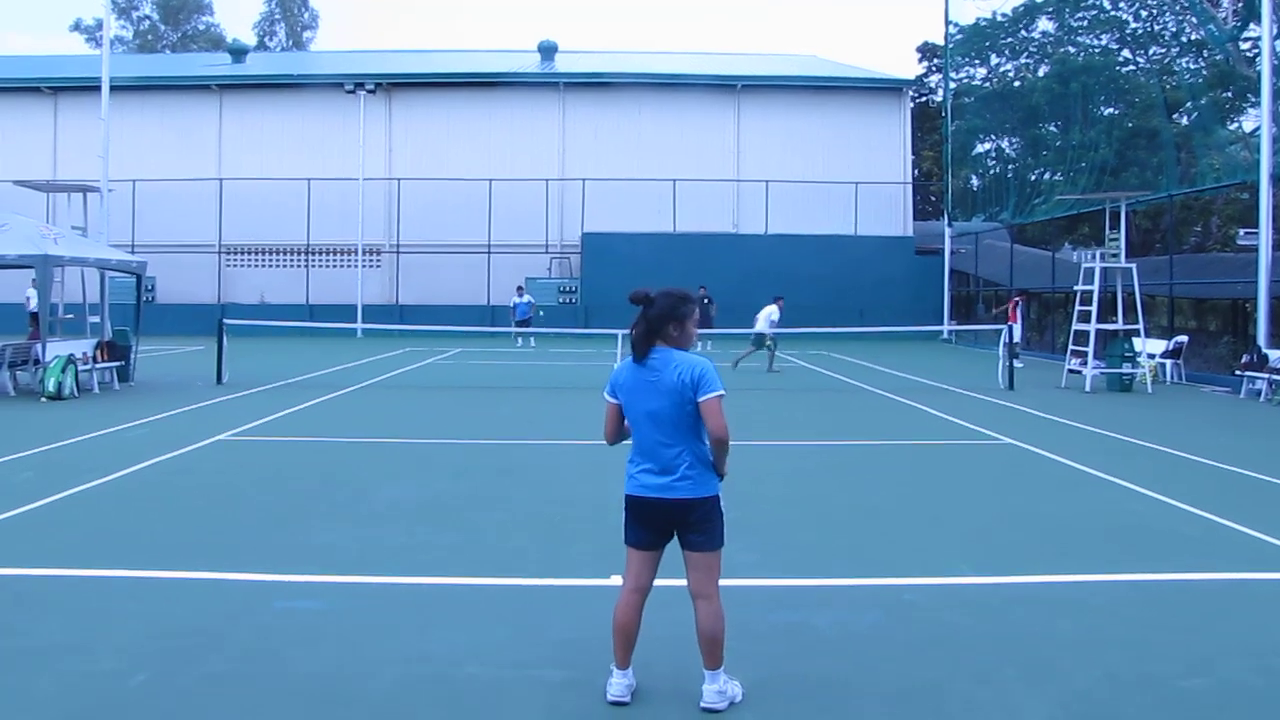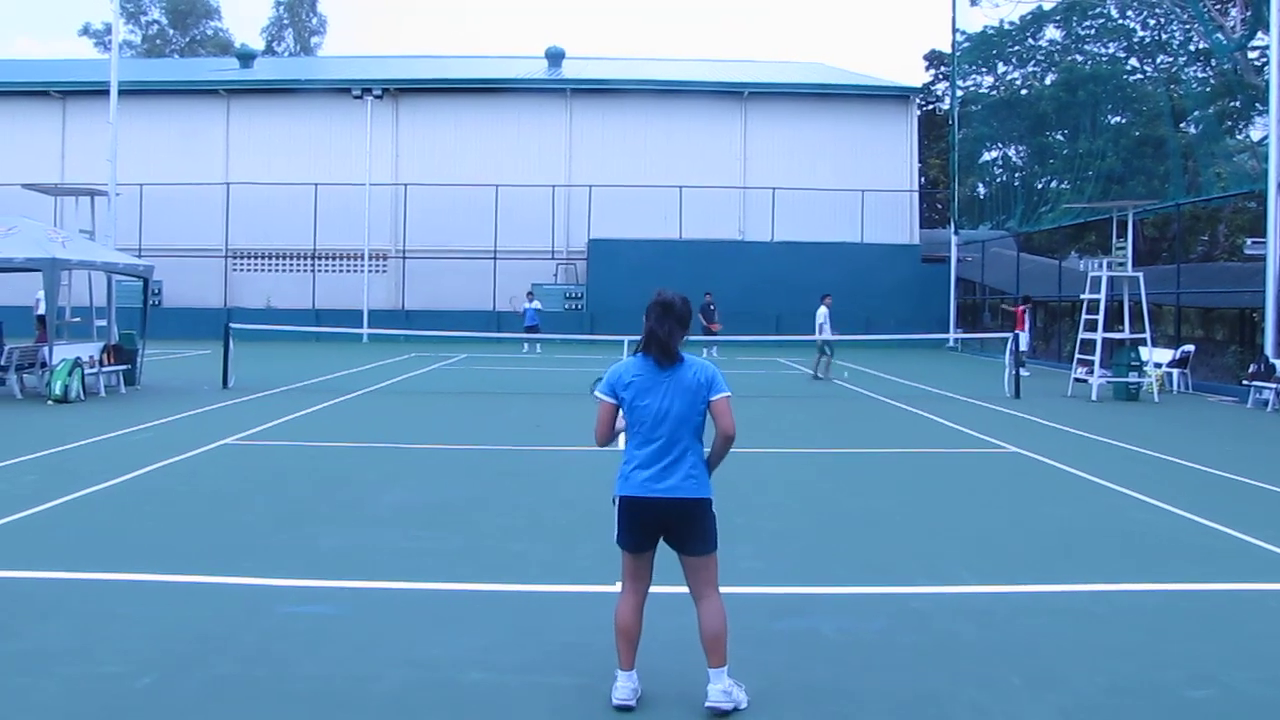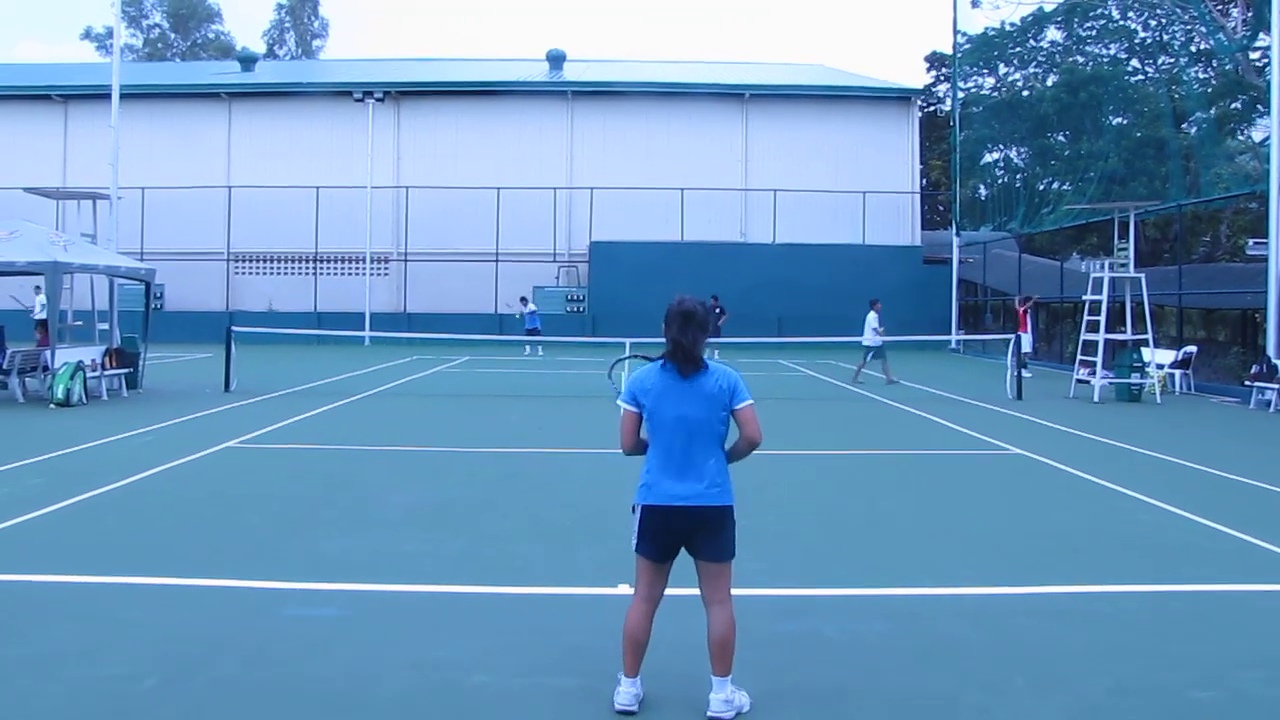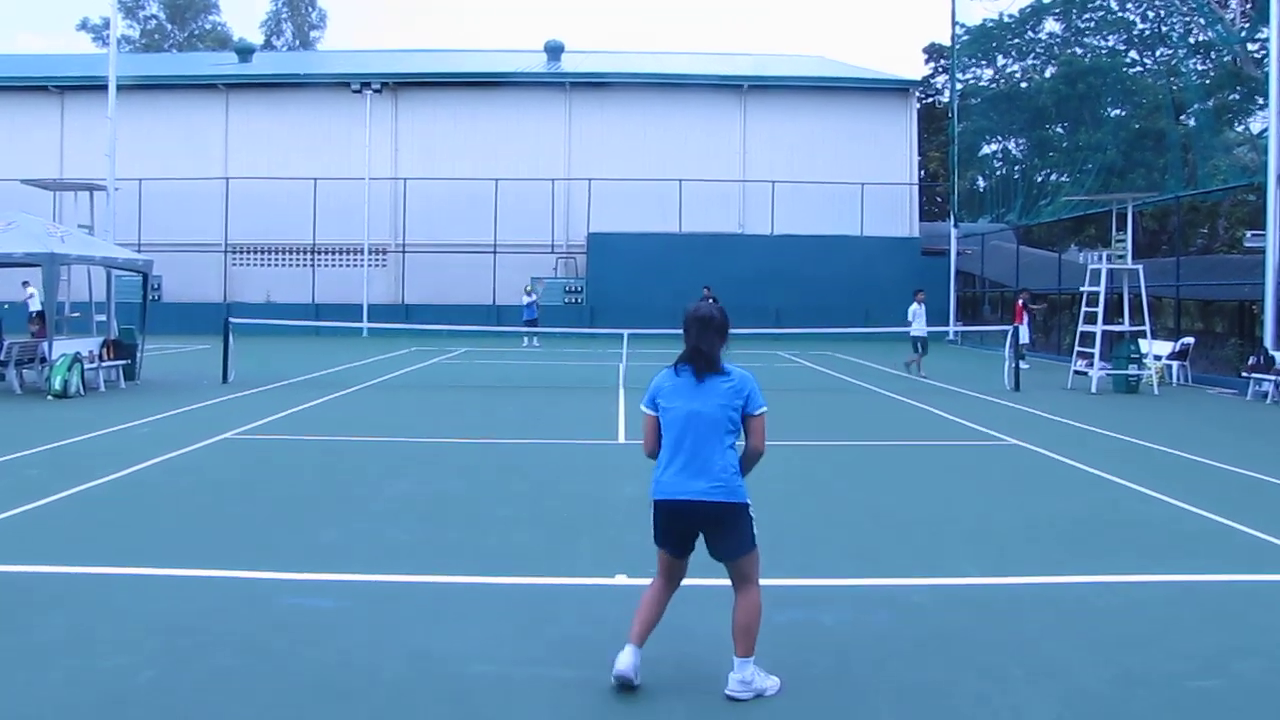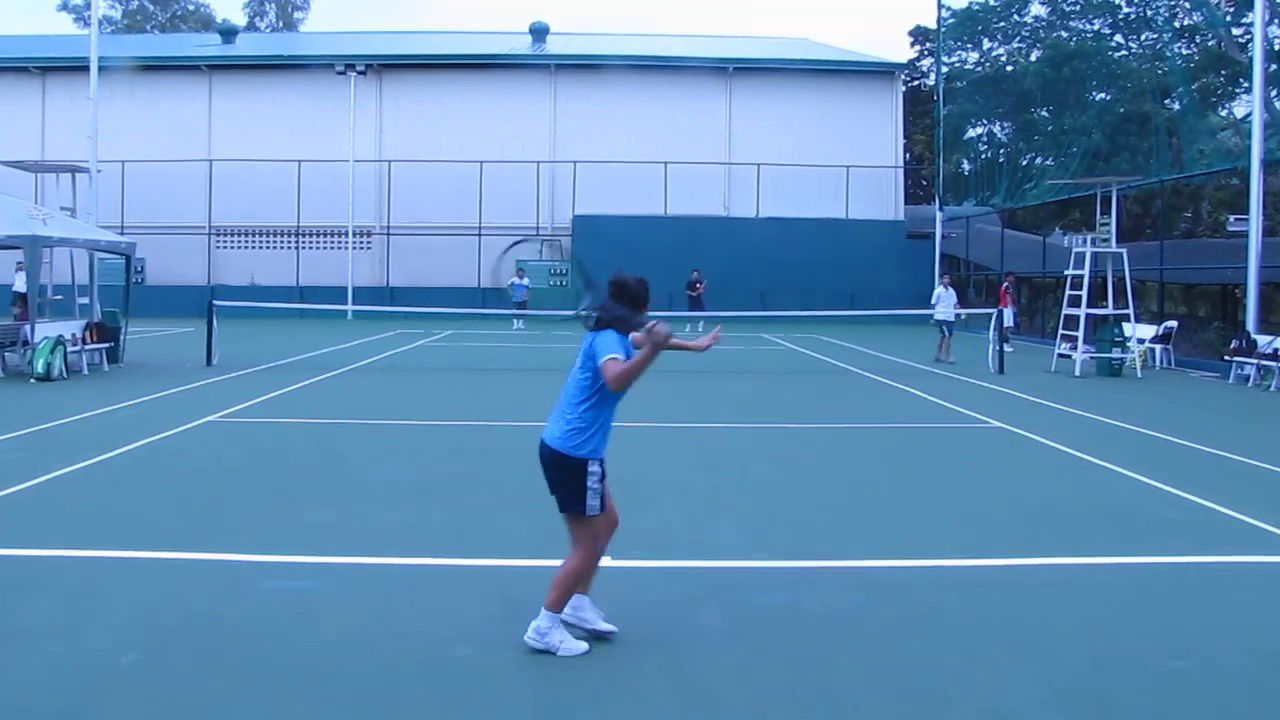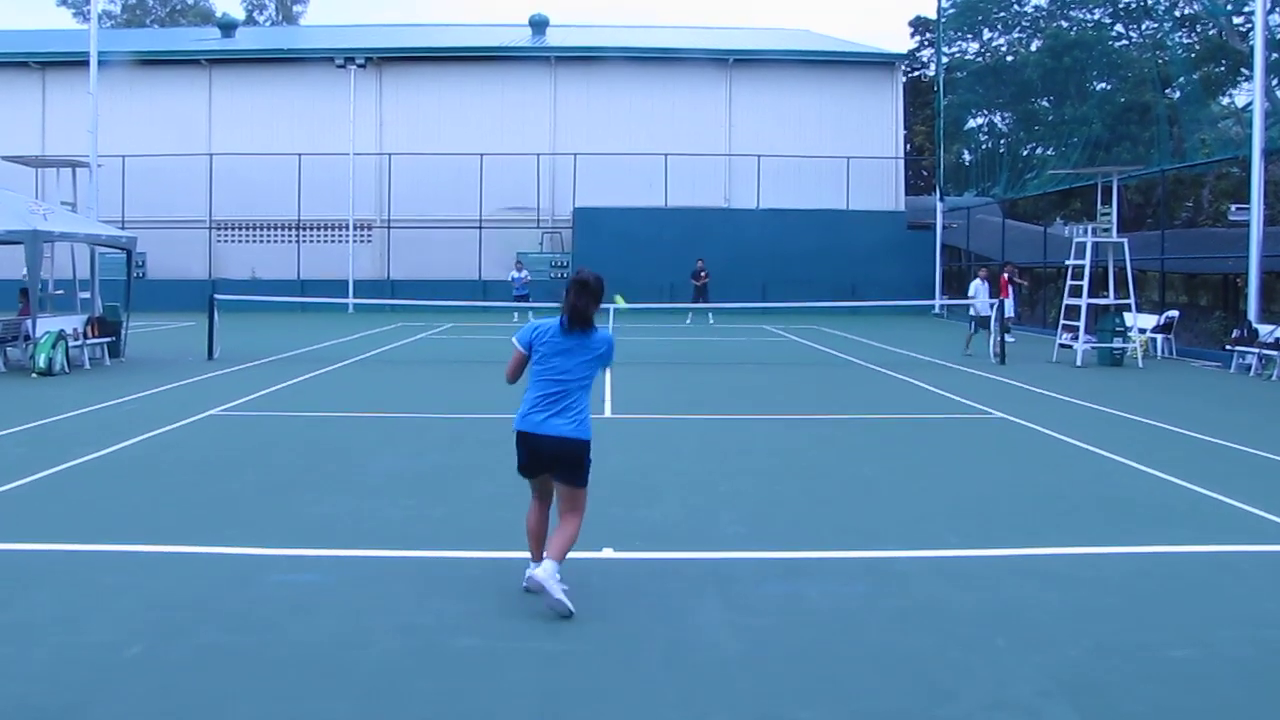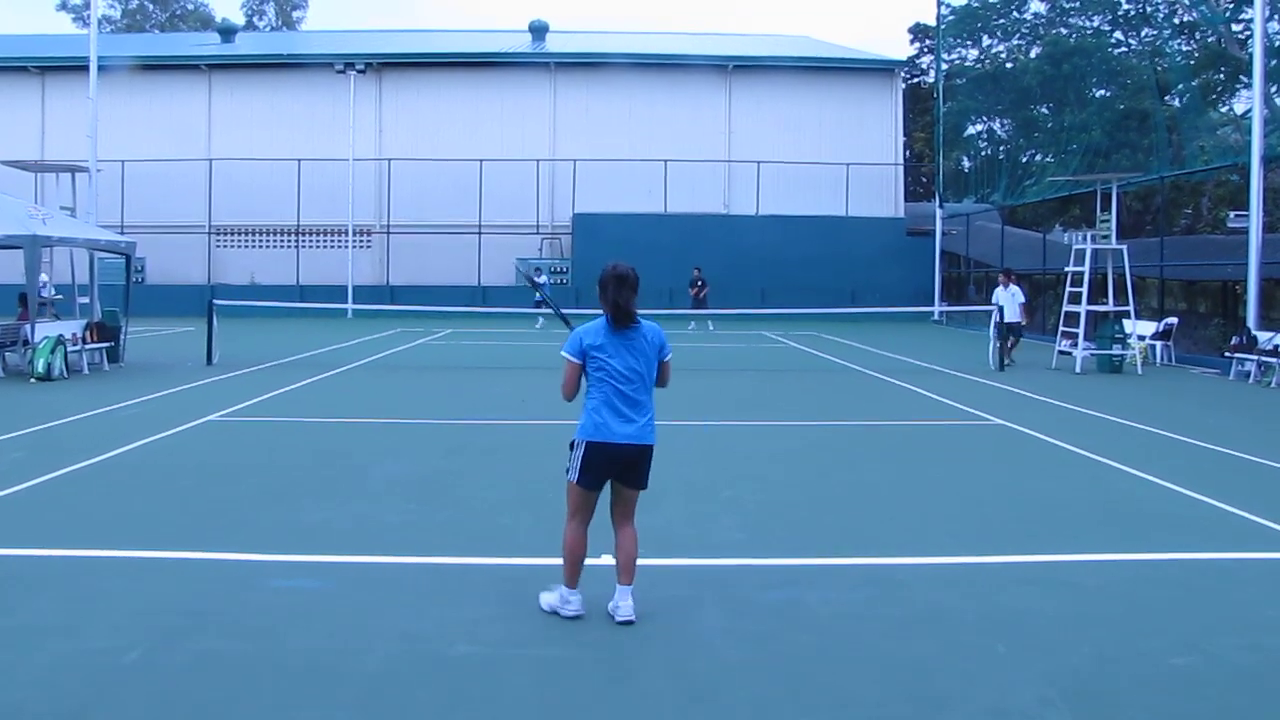
dt=0.7s
person 1, frame 1
left shoulder: (624, 372)
right shoulder: (697, 369)
left elbow: (612, 435)
right elbow: (719, 434)
right wrist: (719, 467)
left hip: (642, 495)
right hip: (696, 496)
left knee: (633, 589)
right knee: (705, 593)
left ankle: (620, 678)
right ankle: (714, 684)
person 1, frame 2
left shoulder: (620, 373)
right shoulder: (705, 372)
left elbow: (602, 437)
right elbow: (727, 432)
right wrist: (708, 466)
left hip: (635, 497)
right hip: (690, 498)
left knee: (633, 590)
right knee: (706, 593)
left ankle: (625, 683)
right ankle: (720, 685)
person 1, frame 3
left shoulder: (641, 380)
right shoulder: (727, 379)
left elbow: (629, 445)
right elbow: (752, 438)
left hip: (657, 504)
right hip: (712, 505)
left knee: (644, 599)
right knee: (718, 601)
person 1, frame 4
left shoulder: (662, 382)
right shoulder: (742, 383)
left elbow: (650, 449)
right elbow: (756, 449)
left hip: (668, 498)
right hip: (724, 499)
left knee: (666, 581)
right knee: (746, 583)
left ankle: (629, 655)
right ankle: (744, 674)
person 1, frame 5
left shoulder: (612, 335)
right shoulder: (609, 340)
left elbow: (640, 341)
right elbow: (615, 381)
left wrist: (692, 345)
right wrist: (652, 347)
left hip: (562, 447)
right hip: (575, 453)
left knee: (605, 524)
right knee: (588, 544)
left ankle: (578, 604)
right ankle: (545, 626)
person 1, frame 6
left shoulder: (537, 329)
right shoulder: (604, 340)
left elbow: (511, 377)
left hip: (530, 432)
right hip: (573, 439)
left knee: (540, 502)
right knee: (571, 515)
left ankle: (535, 566)
right ankle: (548, 569)
person 1, frame 7
left shoulder: (583, 336)
right shoulder: (655, 335)
left elbow: (569, 393)
right elbow: (663, 381)
left hip: (596, 440)
right hip: (640, 442)
left knee: (577, 519)
right knee: (624, 520)
left ankle: (570, 595)
right ankle: (624, 599)
